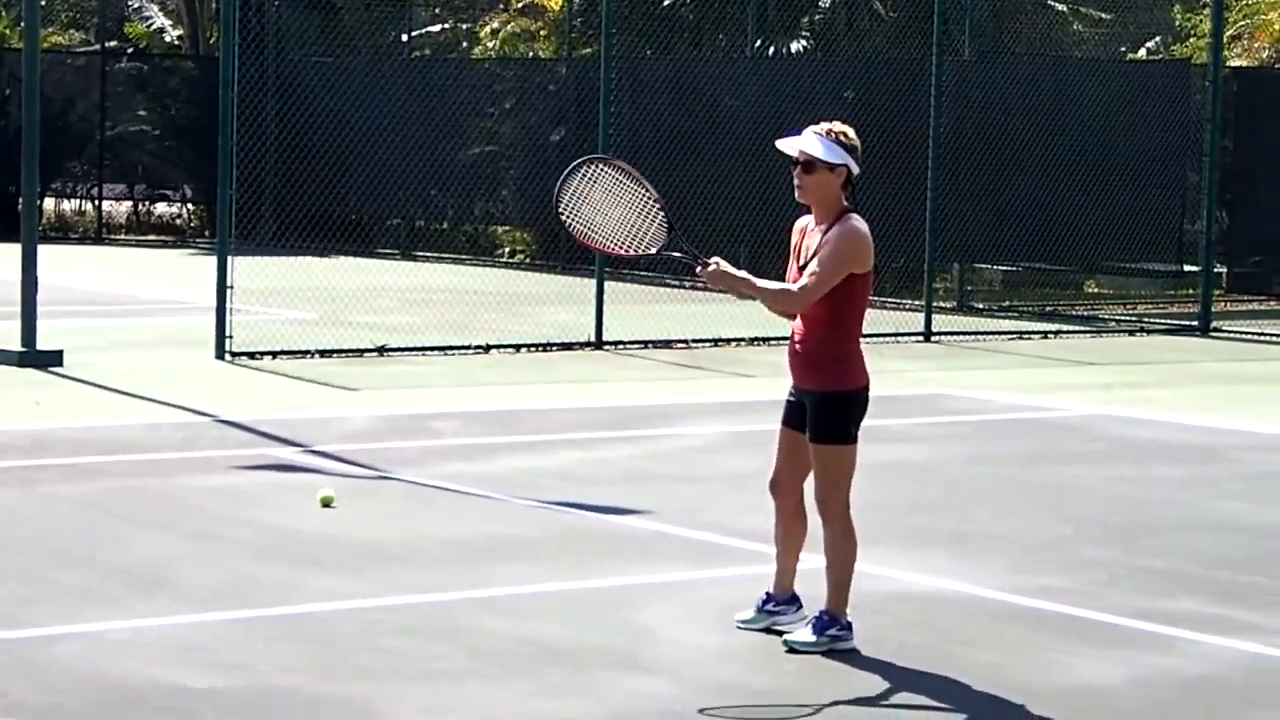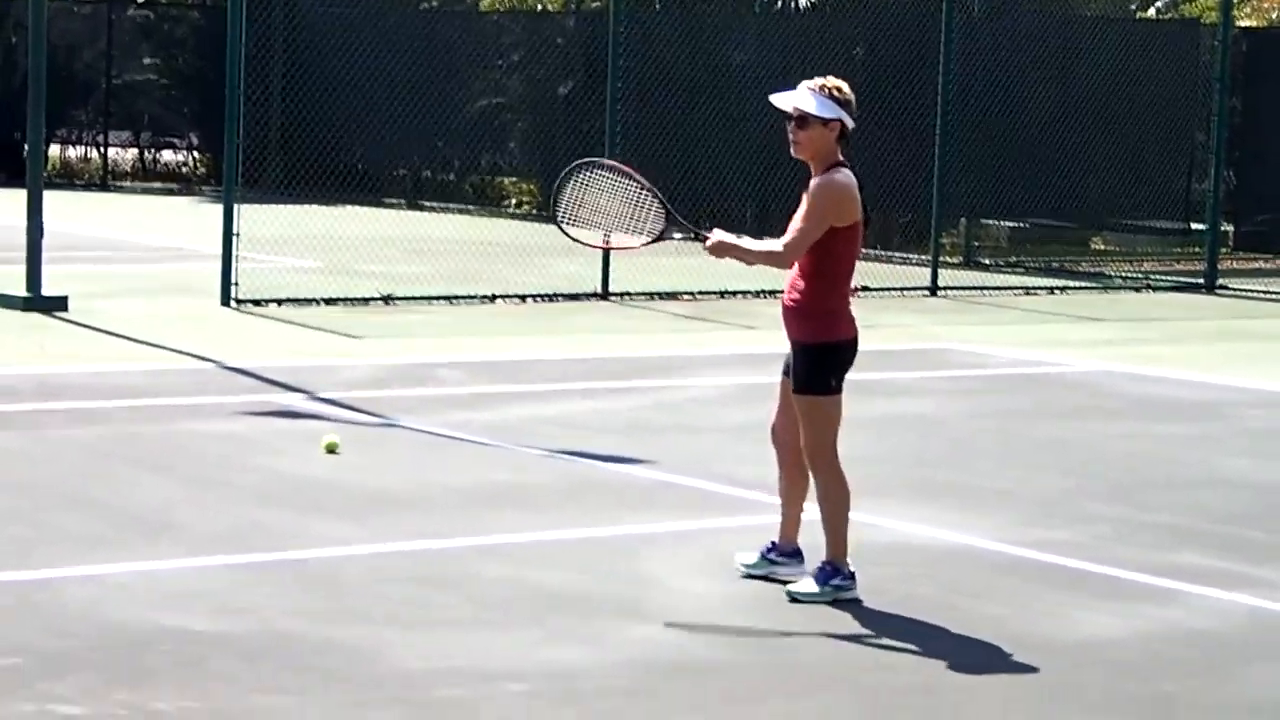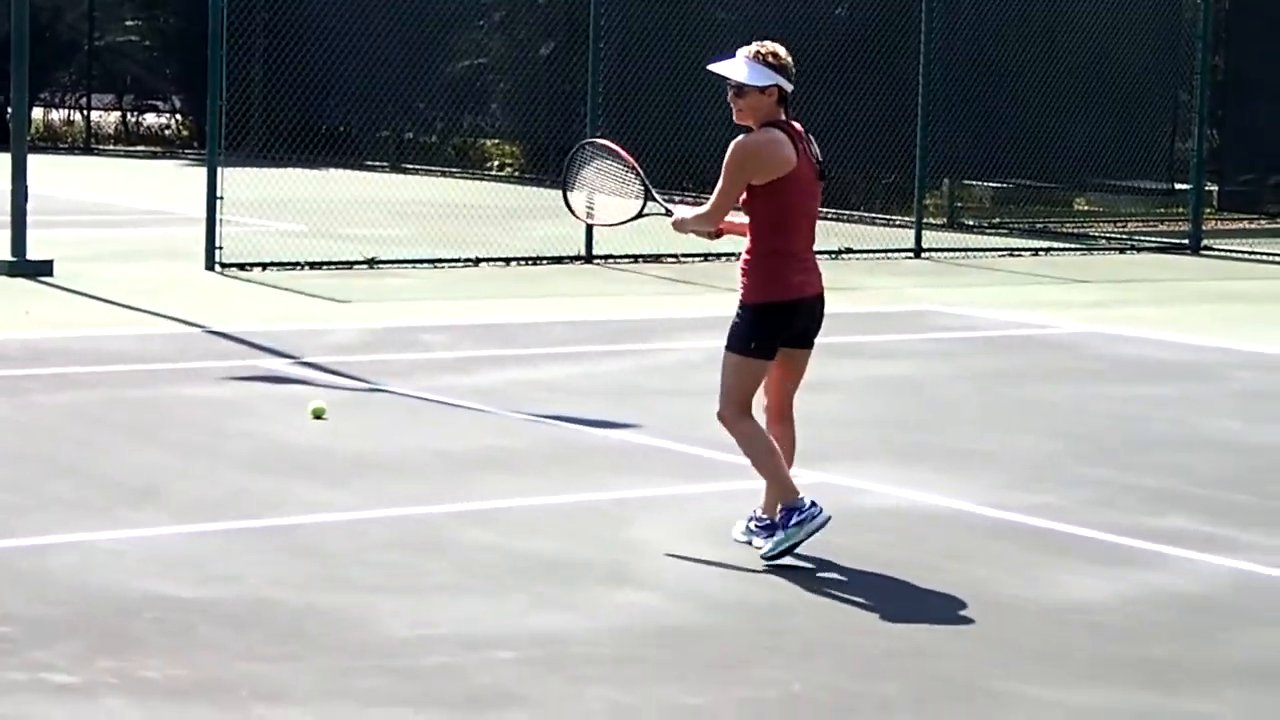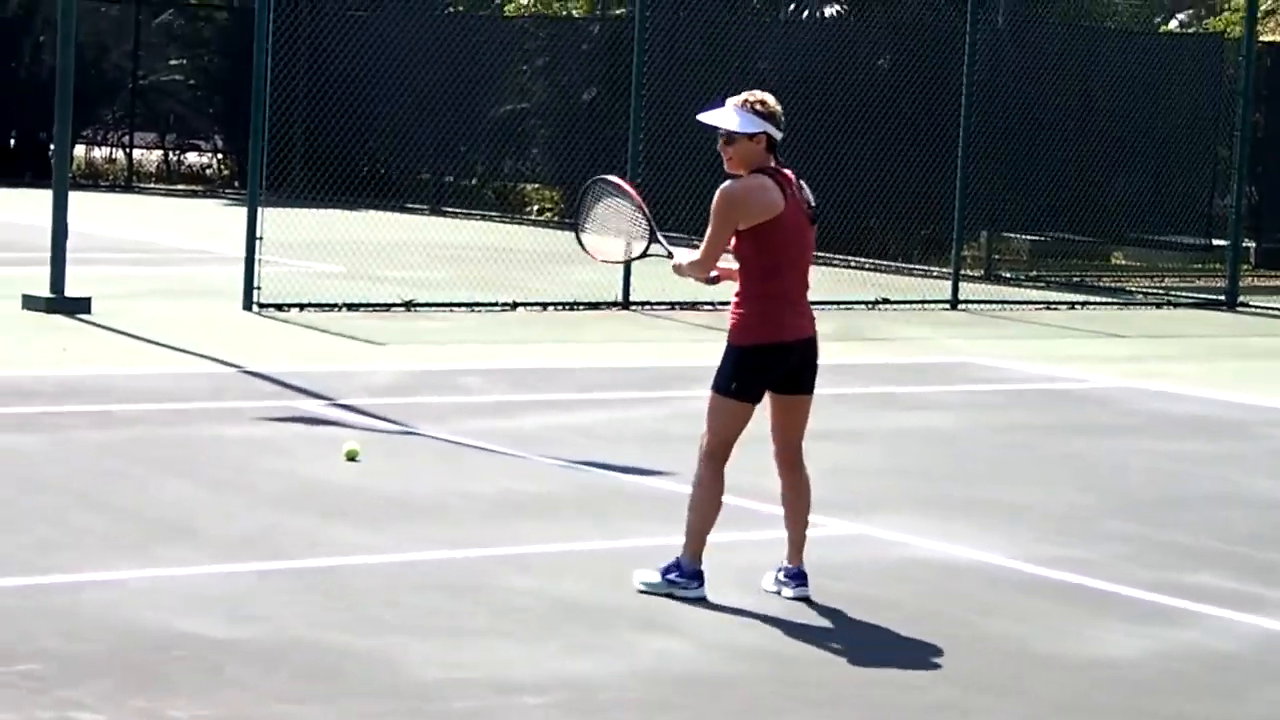
dt=0.4s
person 1, frame 1
left shoulder: (849, 233)
right shoulder: (803, 228)
left elbow: (797, 297)
right elbow: (789, 303)
left wrist: (736, 279)
right wrist: (741, 282)
left hip: (837, 387)
right hip: (805, 383)
left knee: (830, 503)
right knee: (784, 488)
left ankle: (835, 620)
right ankle: (782, 598)
person 1, frame 2
left shoulder: (831, 185)
right shoulder: (826, 182)
left elbow: (786, 252)
left wrist: (731, 244)
right wrist: (750, 249)
left hip: (821, 338)
right hip: (816, 335)
left knee: (818, 454)
right knee: (785, 437)
left ankle: (838, 571)
right ankle: (784, 548)
person 1, frame 3
left shoulder: (750, 146)
right shoulder: (802, 141)
left elbow: (710, 217)
left wrist: (685, 220)
right wrist: (730, 225)
left hip: (769, 297)
right hip: (807, 295)
left knee: (732, 411)
right knee: (778, 409)
left ankle: (796, 506)
right ankle: (772, 518)
person 1, frame 4
left shoulder: (737, 193)
right shoulder: (798, 189)
left elbow: (703, 264)
left wrist: (684, 265)
right wrist: (726, 270)
left hip: (755, 341)
right hip: (800, 339)
left knee: (712, 456)
right knee: (790, 456)
left ankle: (688, 569)
right ankle: (793, 569)
